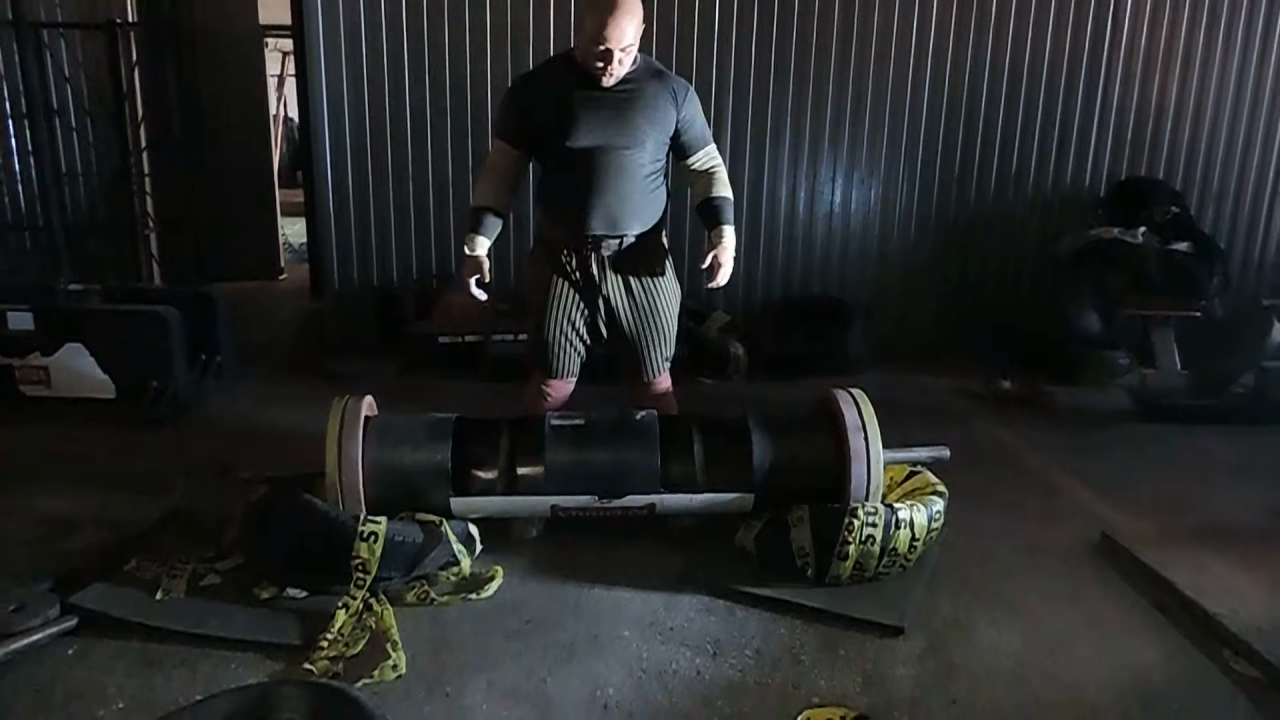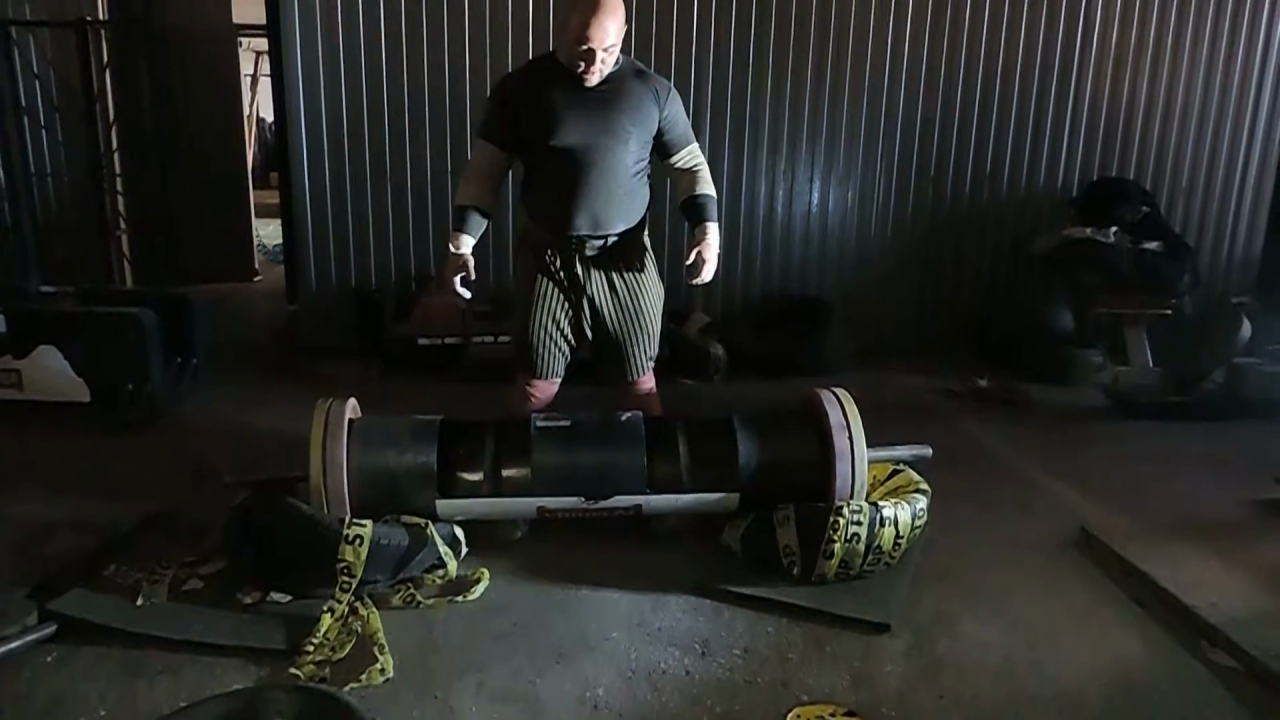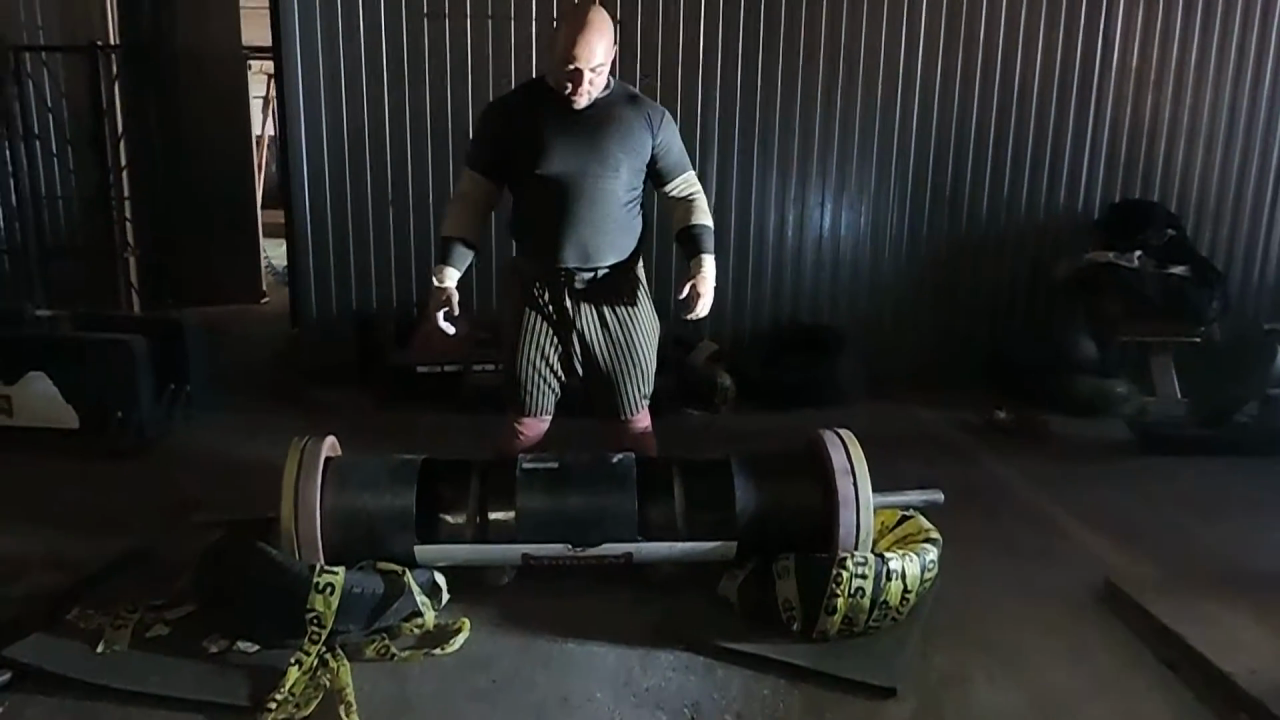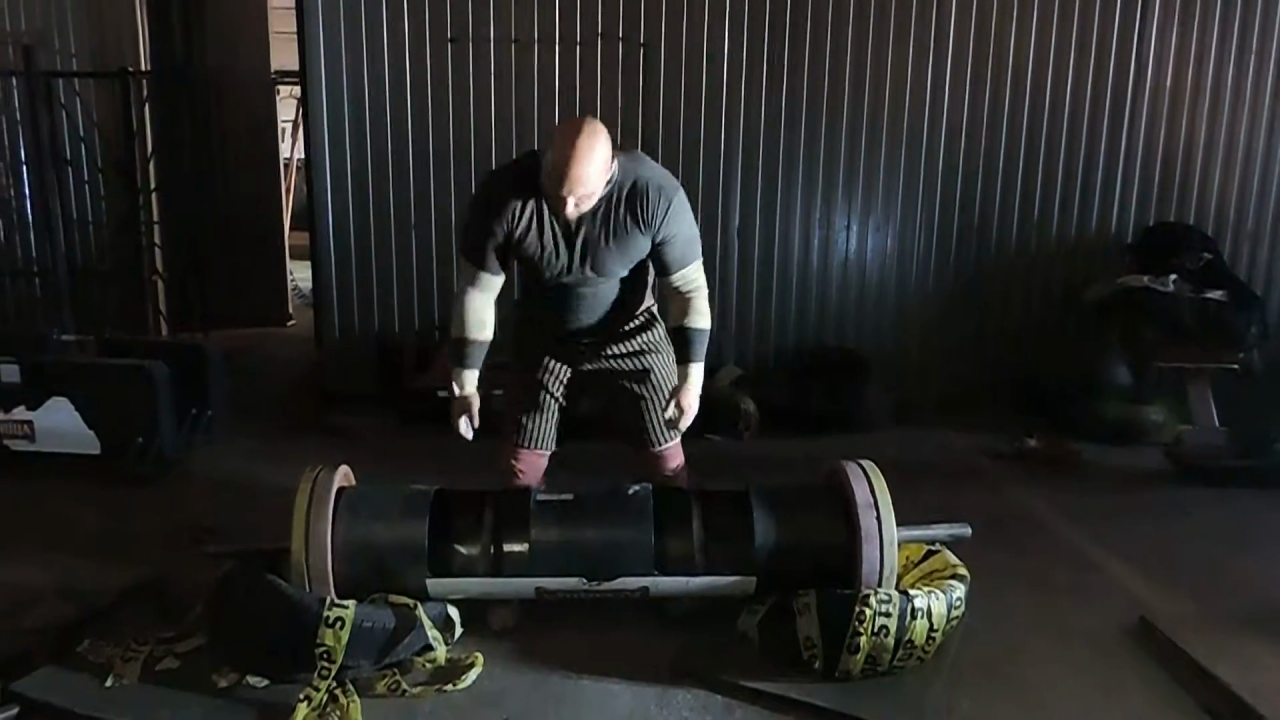
dt=1s
person 1, frame 1
left shoulder: (671, 90)
right shoulder: (536, 87)
left elbow: (706, 166)
right elbow: (501, 170)
left wrist: (723, 235)
right wrist: (477, 244)
left hip: (641, 259)
right hip: (561, 257)
left knee: (655, 380)
right knee: (551, 383)
person 1, frame 2
left shoulder: (653, 91)
right shoulder: (521, 87)
left elbow: (689, 164)
right elbow: (484, 169)
left wrist: (708, 230)
right wrist: (462, 242)
left hip: (625, 258)
right hip: (546, 257)
left knee: (640, 378)
right knee: (537, 383)
person 1, frame 3
left shoulder: (646, 117)
right shoulder: (508, 114)
left elbow: (685, 193)
right elbow: (472, 199)
left wrist: (703, 263)
right wrist: (447, 276)
left hip: (617, 292)
right hip: (536, 291)
left knee: (634, 418)
right knee: (526, 421)
person 1, frame 4
left shoulder: (656, 194)
right shoulder: (503, 196)
left elbow: (689, 287)
right elbow: (477, 290)
left wrist: (691, 376)
right wrist: (466, 379)
left hip: (632, 335)
right hip: (542, 337)
left knee: (666, 457)
right knee: (523, 462)
